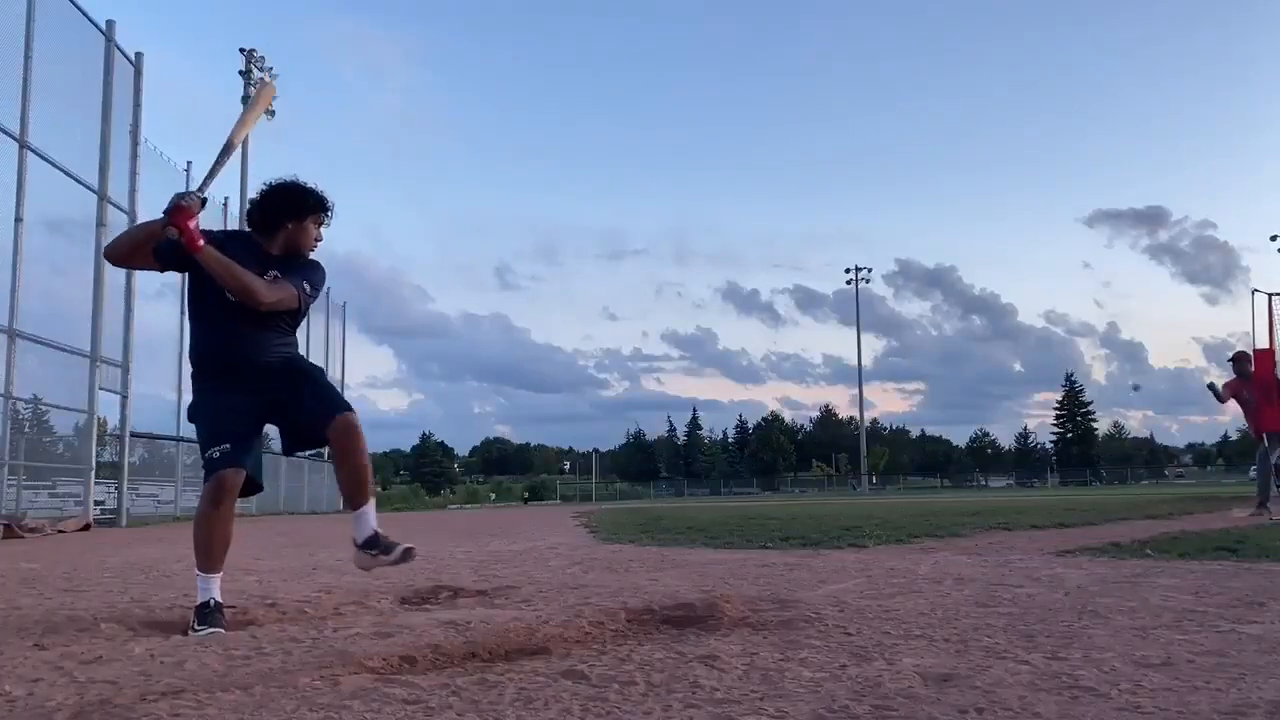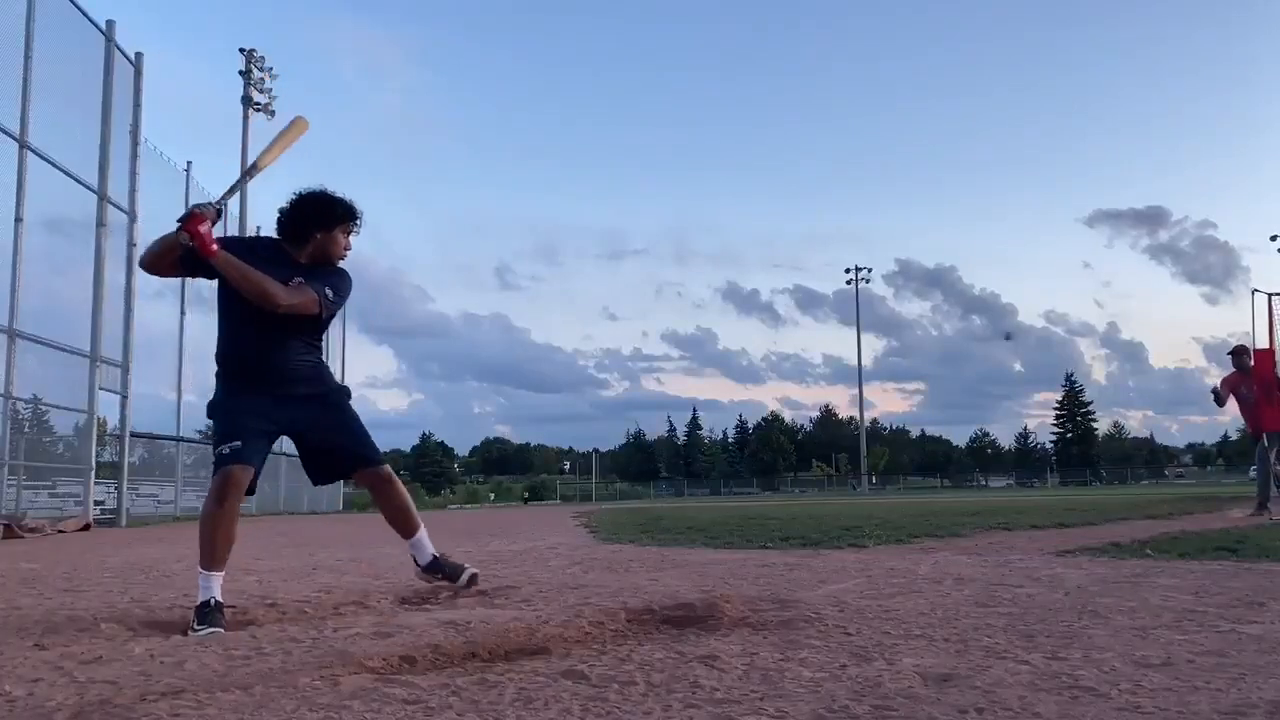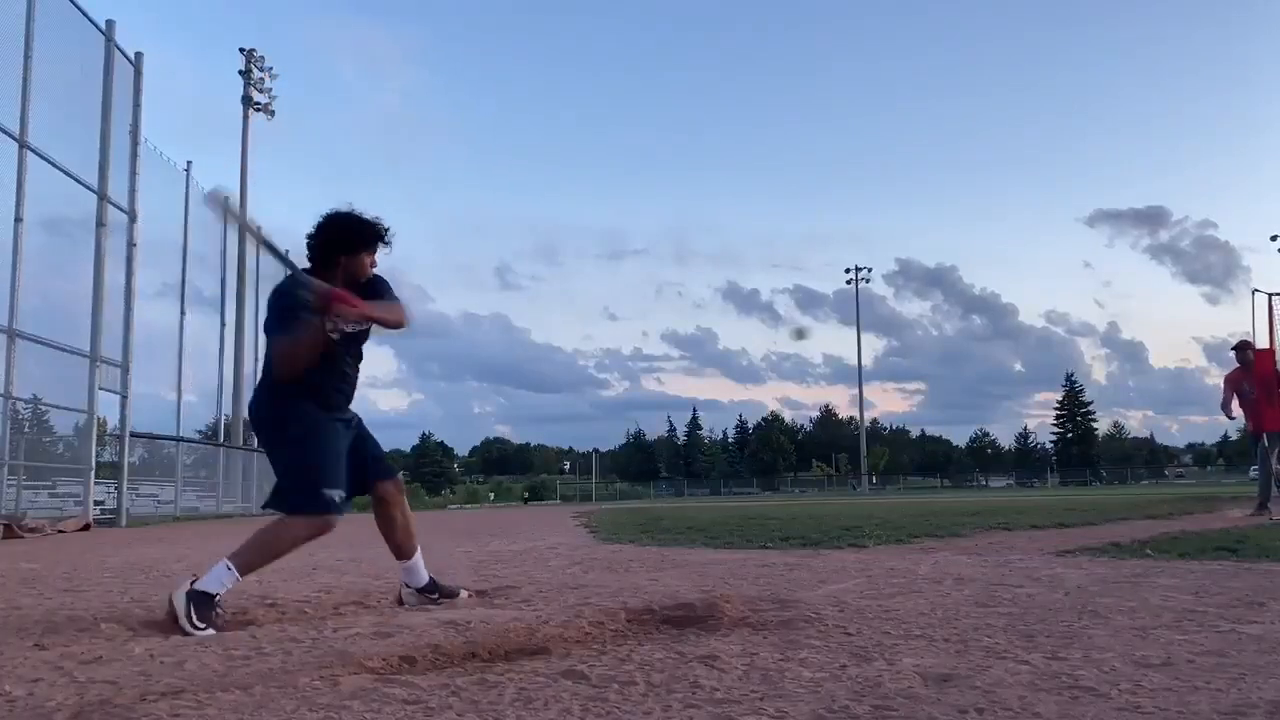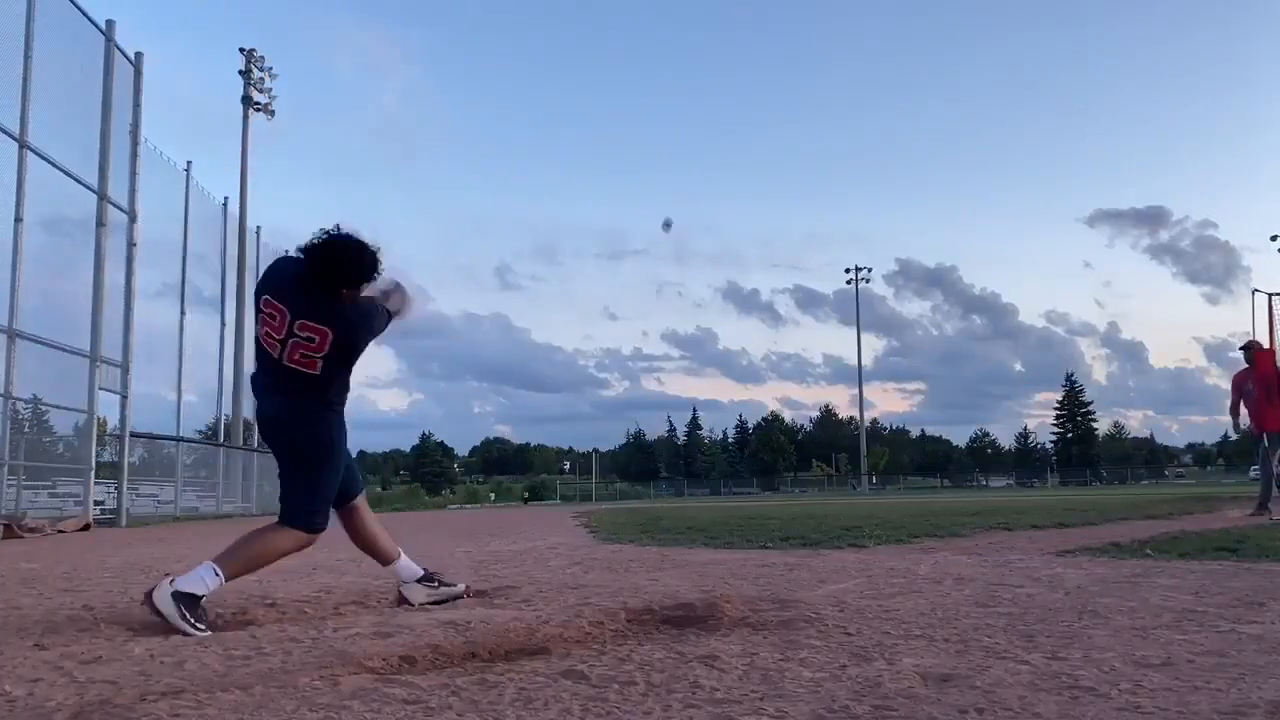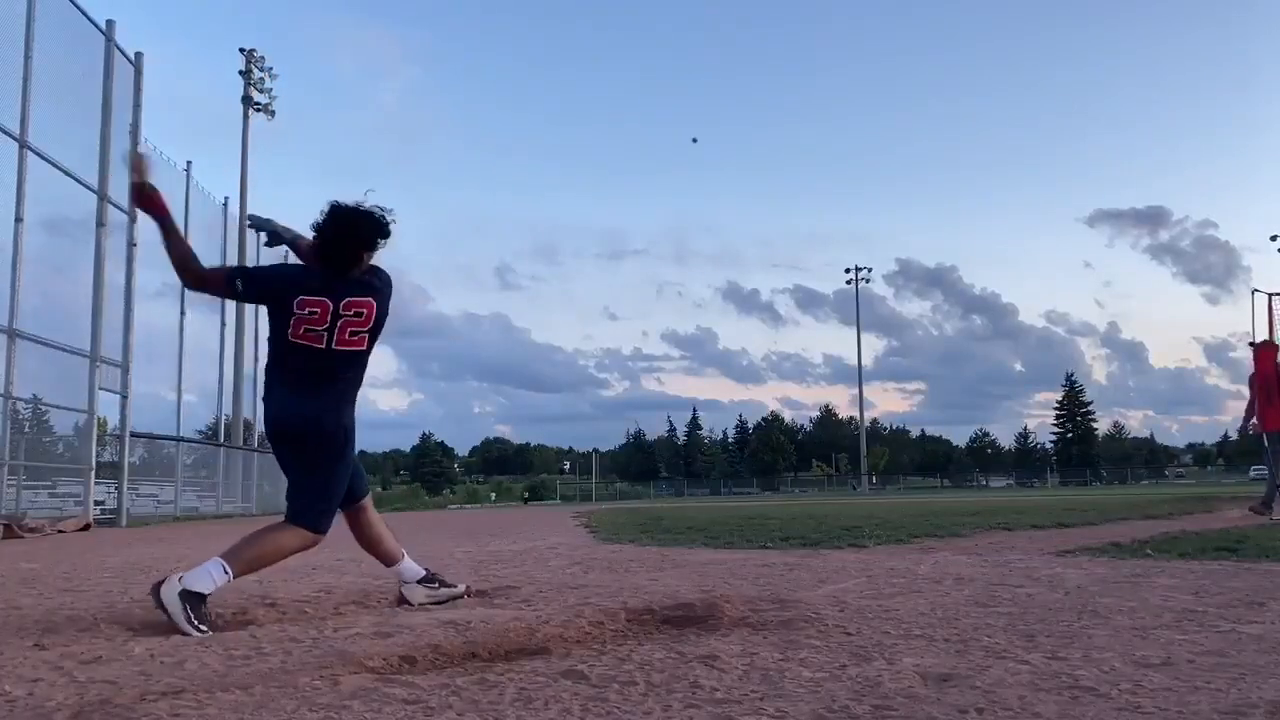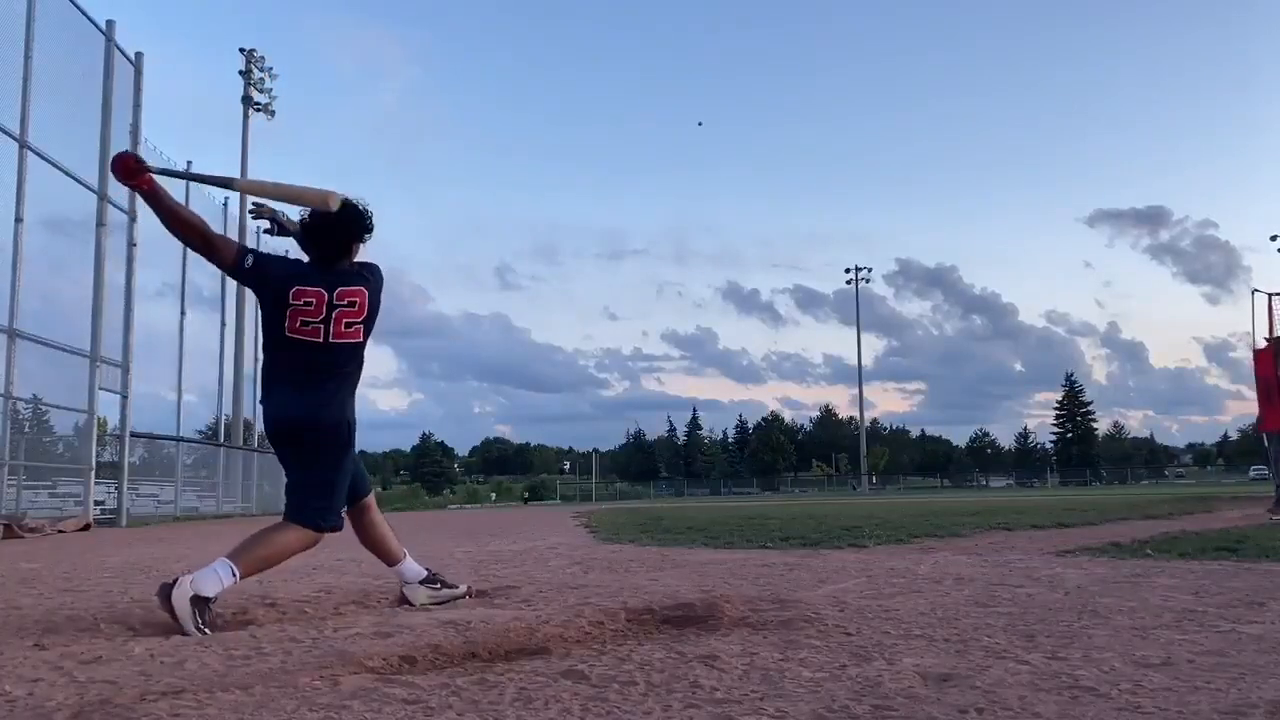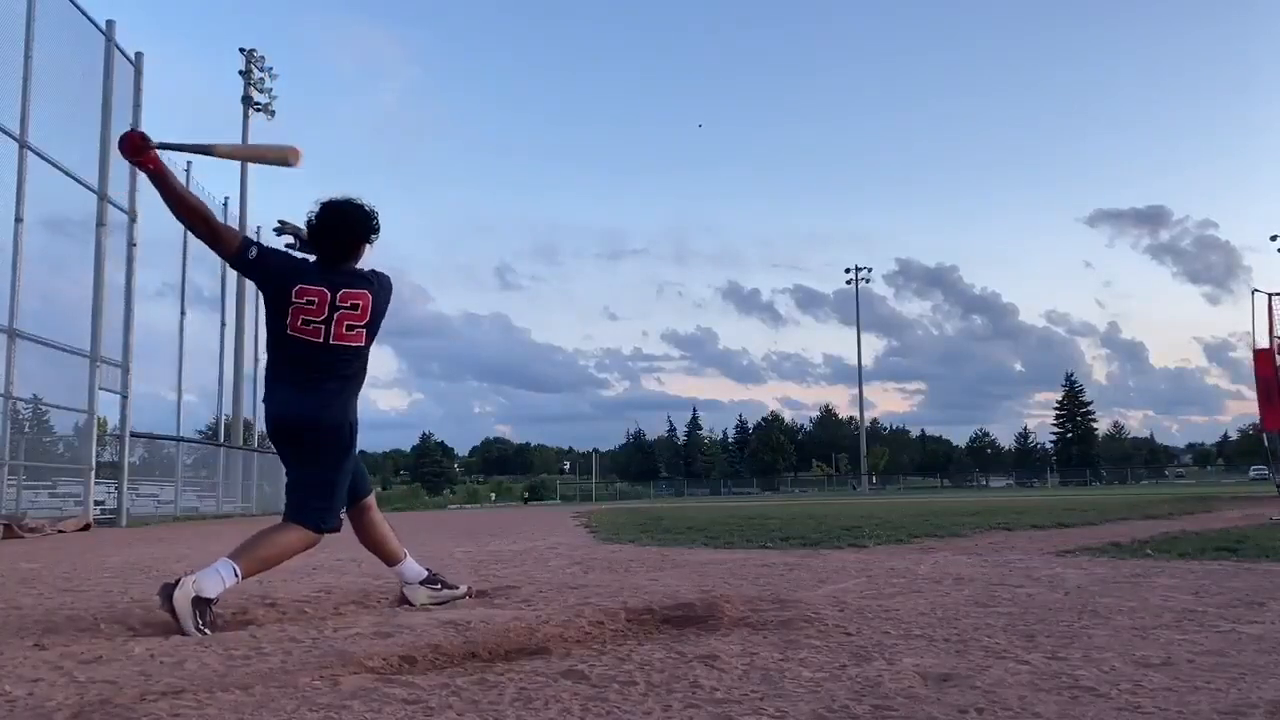
dt=0.2s
person 1, frame 1
left shoulder: (308, 272)
right shoulder: (214, 243)
left elbow: (258, 298)
right elbow: (117, 255)
left wrist: (195, 244)
right wrist: (169, 223)
left hip: (284, 374)
right hip: (220, 386)
left knee: (345, 427)
right knee: (224, 480)
left ankle: (369, 539)
right ankle: (208, 600)
person 1, frame 2
left shoulder: (335, 280)
right shoulder: (249, 250)
left elbow: (281, 299)
right elbow: (150, 263)
left wrist: (210, 247)
right wrist: (189, 234)
left hip: (312, 390)
right hip: (247, 392)
left knee: (377, 474)
right knee: (231, 478)
left ankle: (426, 558)
right ankle: (209, 598)
person 1, frame 3
left shoulder: (371, 287)
right shoulder: (295, 292)
left elbow: (395, 314)
right elbow: (285, 368)
left wrist: (346, 306)
right wrist: (326, 311)
left hip: (329, 412)
right hip: (292, 415)
left knee: (388, 488)
right knee: (317, 513)
left ankle: (417, 581)
right ankle: (204, 590)
person 1, frame 4
left shoulder: (282, 273)
right shoulder: (361, 317)
right elbow: (391, 305)
right wrist: (395, 297)
left hip: (274, 412)
right hip: (314, 425)
left knee: (351, 498)
right knee: (301, 526)
left ankle: (414, 579)
right ankle: (184, 587)
person 1, frame 5
left shoulder: (287, 281)
right shoulder: (379, 285)
left elbow: (195, 275)
left wrist: (155, 206)
right wrist: (286, 233)
left hip: (283, 417)
right hip: (328, 423)
left knee: (357, 499)
right knee: (307, 525)
left ankle: (416, 579)
right ankle: (190, 584)
person 1, frame 6
left shoulder: (279, 274)
right shoulder: (370, 280)
left elbow: (205, 240)
left wrist: (144, 185)
right wrist: (288, 223)
left hip: (282, 416)
right hip: (328, 420)
left knee: (361, 500)
right knee: (308, 524)
left ankle: (417, 580)
right ankle: (198, 586)
person 1, frame 7
left shoulder: (285, 273)
right shoulder: (378, 287)
left elbow: (210, 228)
left wrist: (153, 166)
right wrist: (319, 248)
left hip: (284, 415)
right hip: (331, 420)
left knee: (361, 500)
right knee: (308, 524)
left ankle: (418, 581)
right ankle: (200, 586)
